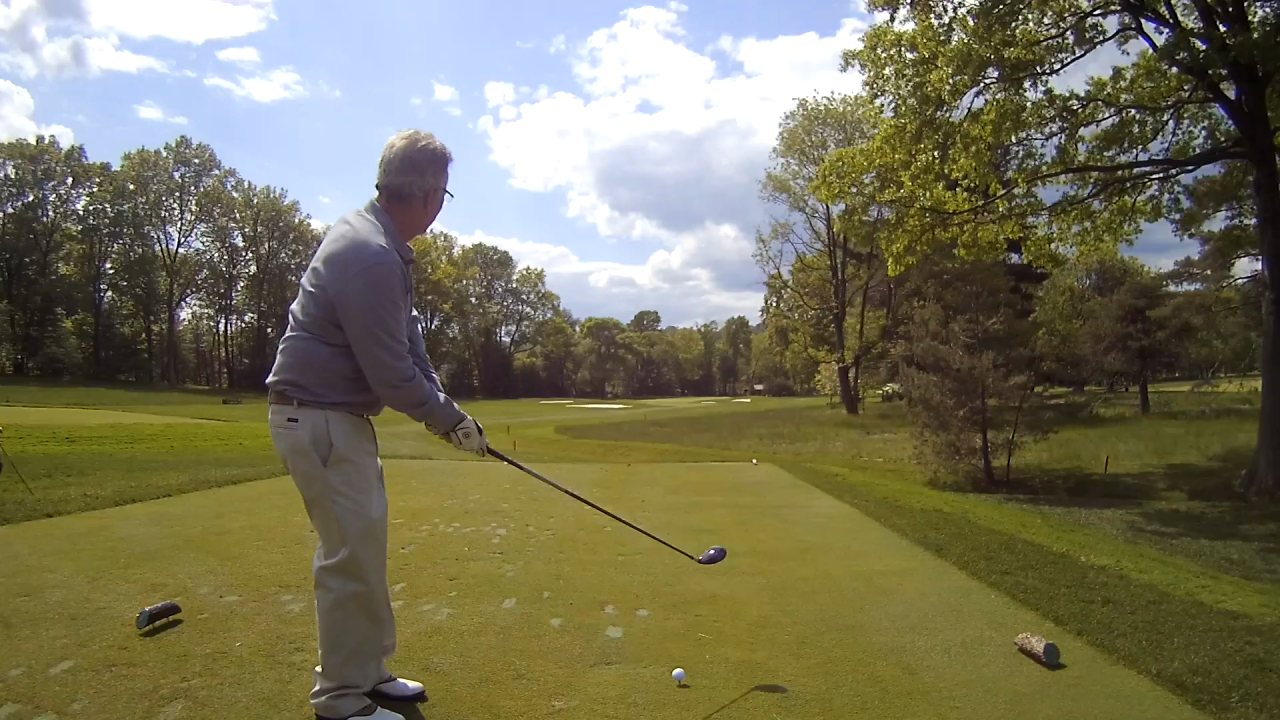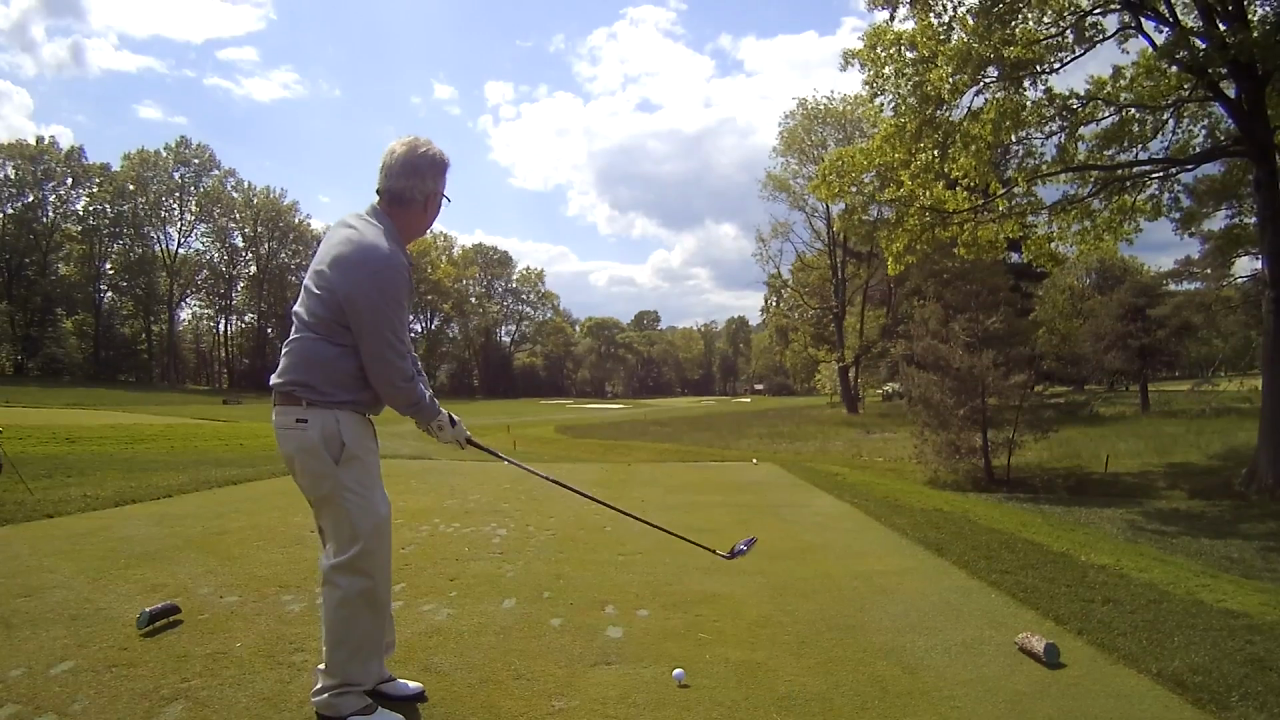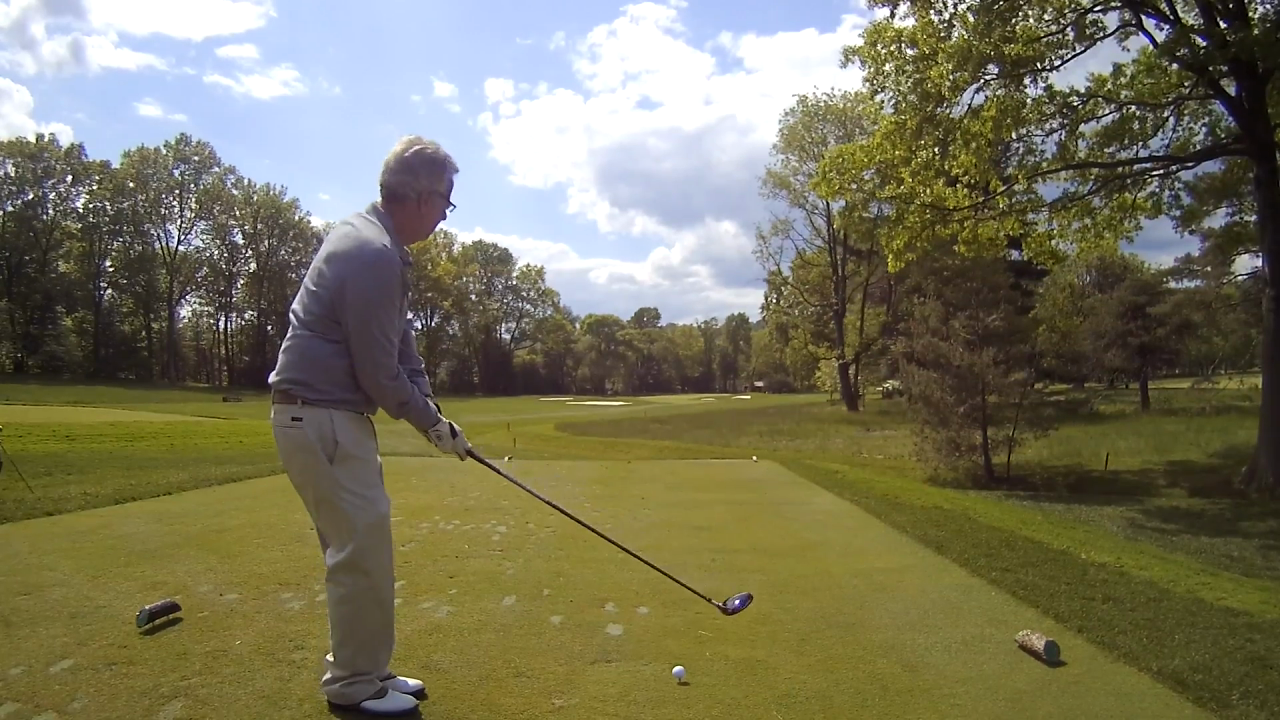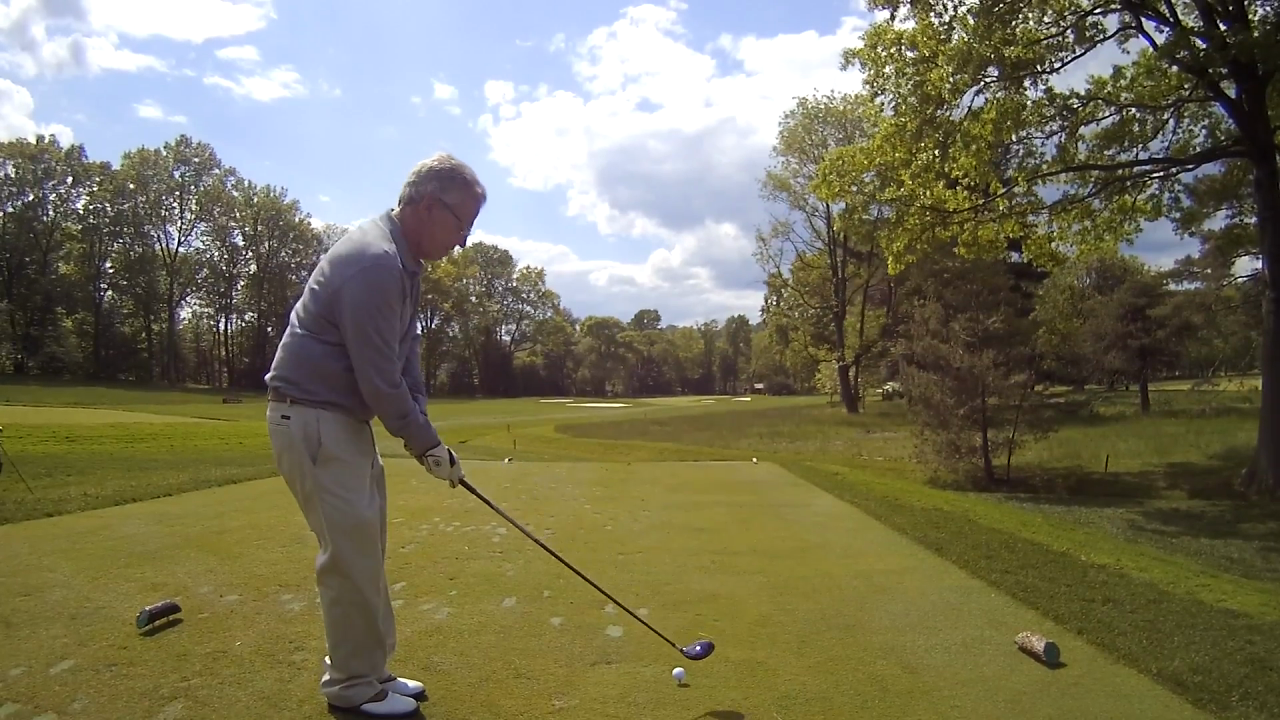
dt=0.3s
person 1, frame 1
left shoulder: (374, 237)
right shoulder: (371, 258)
left elbow: (407, 338)
right elbow: (391, 374)
left wrist: (444, 404)
right wrist: (451, 420)
left hip: (339, 416)
right hip: (318, 420)
left knee: (363, 547)
right knee: (351, 553)
left ankle: (366, 671)
person 1, frame 2
left shoulder: (362, 234)
right shoulder: (378, 260)
left elbow: (394, 345)
right elbow: (391, 372)
left wrist: (429, 401)
right wrist: (432, 415)
left hip: (329, 414)
right hip: (323, 419)
left knee: (361, 545)
right knee: (360, 550)
left ankle: (365, 671)
person 1, frame 3
left shoulder: (376, 244)
right shoulder: (373, 257)
left elbow: (399, 343)
right elbow: (380, 373)
left wrist: (430, 406)
right wrist: (426, 421)
left hip: (335, 414)
right hip: (318, 417)
left knee: (362, 543)
right knee: (362, 546)
left ankle: (364, 667)
person 1, frame 4
left shoulder: (397, 257)
right shoulder: (375, 263)
left elbow: (405, 354)
right elbow: (380, 378)
left wrist: (423, 433)
right wrist: (425, 441)
left hip: (340, 416)
right hip: (312, 417)
left knee: (363, 545)
right knee: (350, 550)
left ankle: (365, 668)
